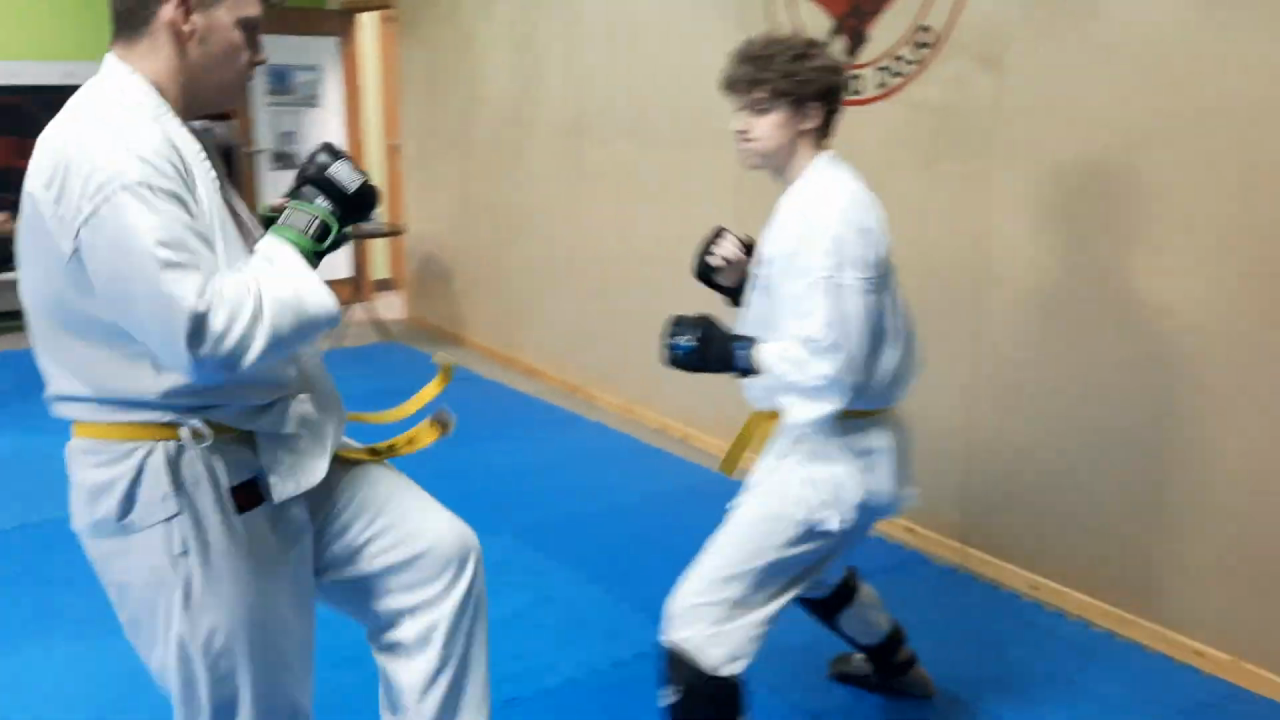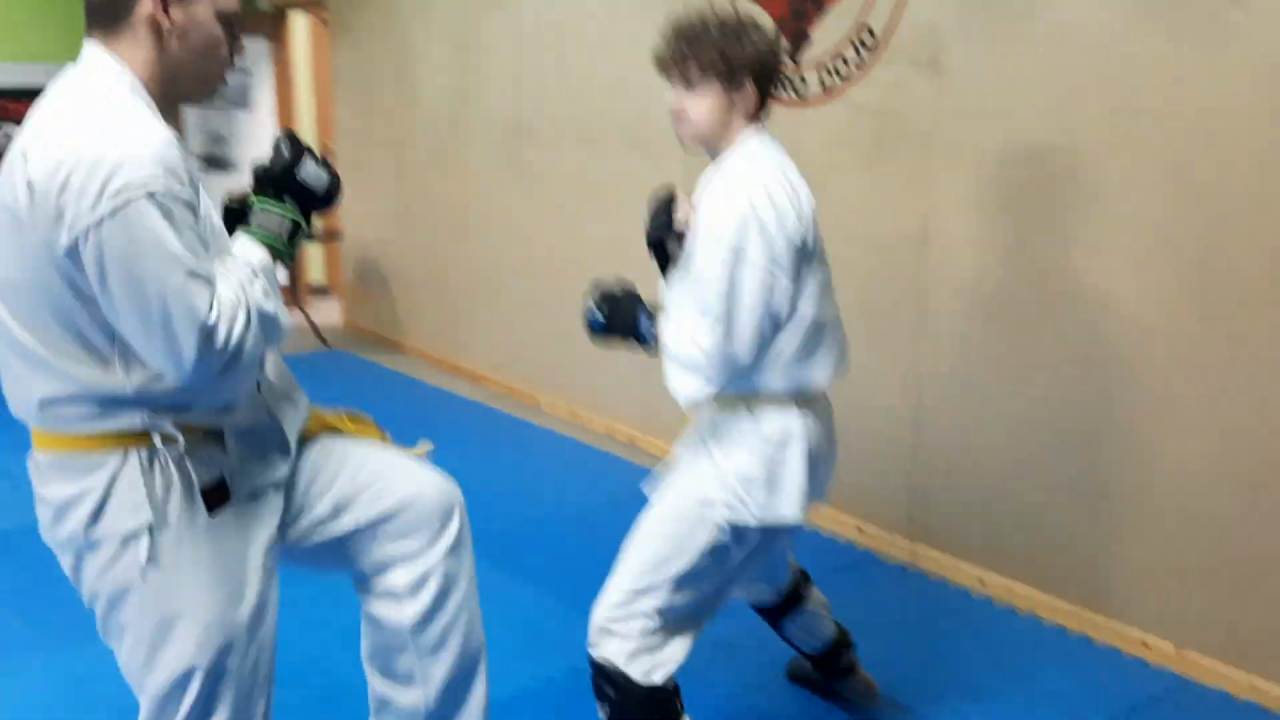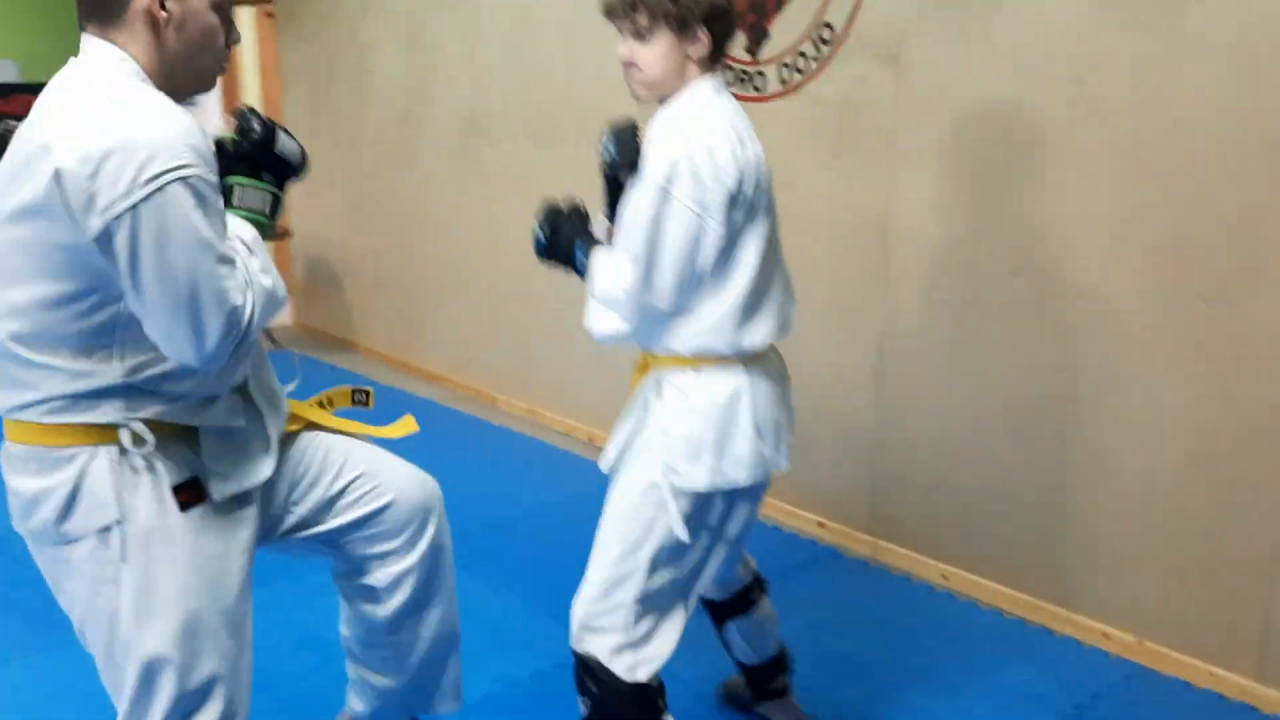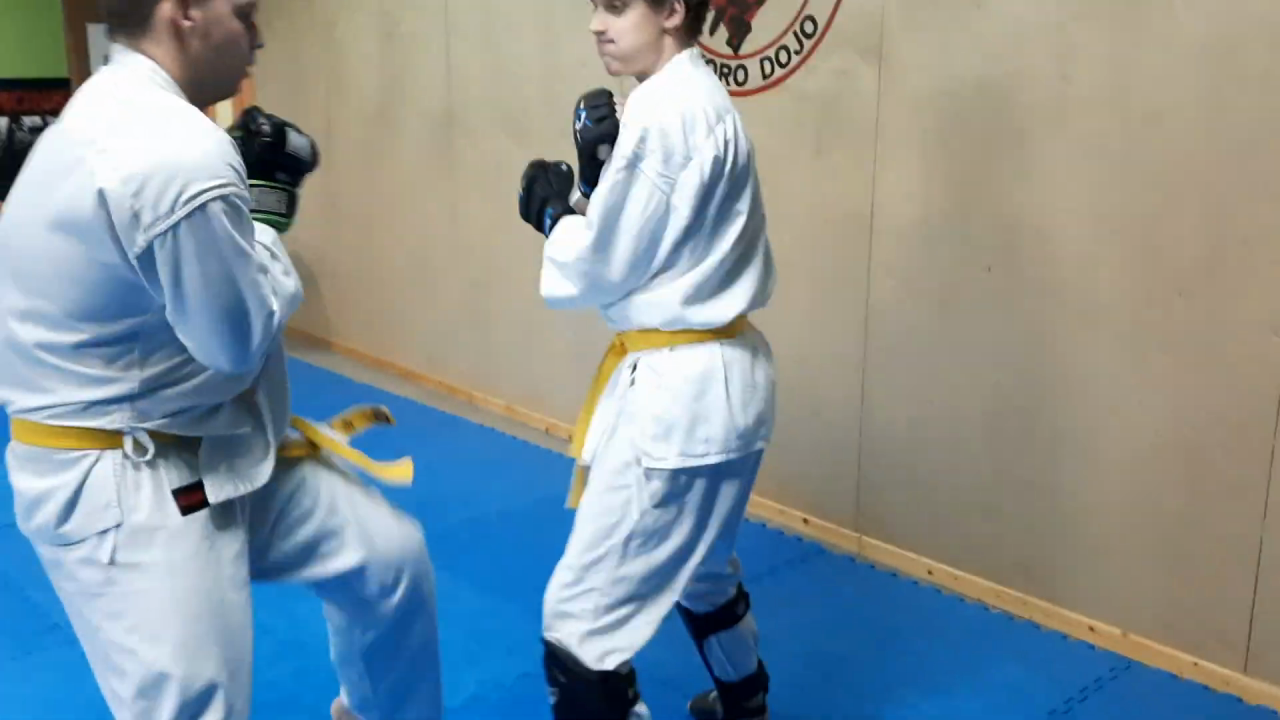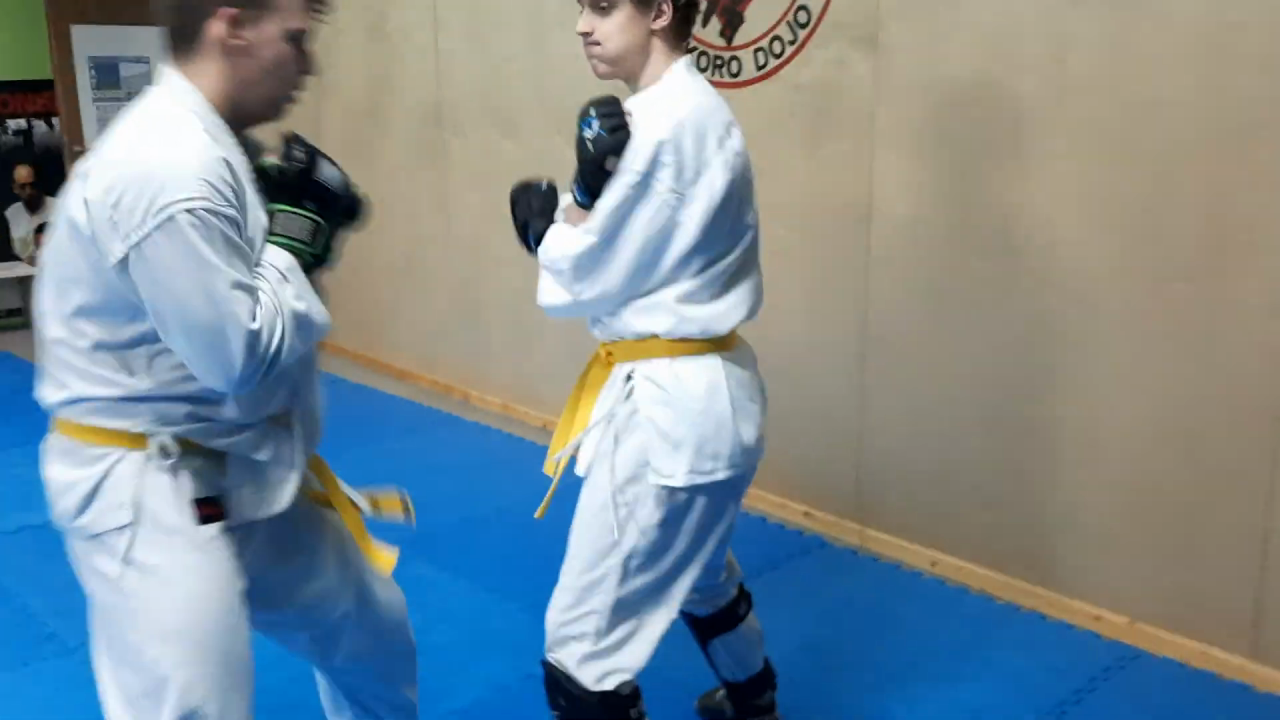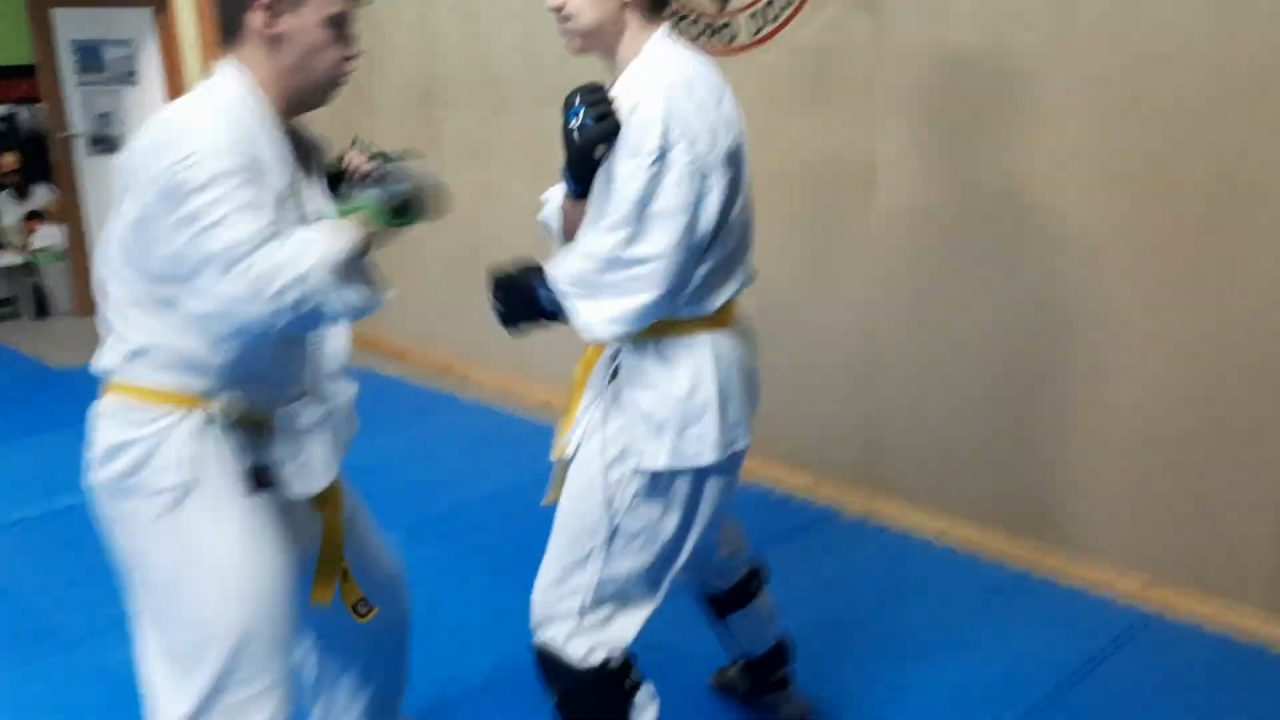
dt=0.1s
person 1, frame 1
left shoulder: (161, 133)
right shoulder: (115, 151)
right elbow: (216, 343)
left wrist: (294, 229)
right wrist: (307, 231)
left hip: (261, 457)
right hip: (178, 485)
left knee: (434, 557)
person 1, frame 2
left shoulder: (96, 119)
right shoulder: (120, 155)
right elbow: (208, 351)
left wrist: (238, 218)
right wrist: (273, 226)
left hip: (217, 445)
right hip: (146, 491)
left knee: (416, 507)
person 1, frame 3
left shoulder: (95, 109)
right shoulder: (145, 141)
right elbow: (217, 336)
left wrist: (222, 191)
right wrist: (251, 199)
left hip: (194, 442)
right hip: (116, 482)
left knee: (400, 505)
person 1, frame 4
left shoulder: (139, 123)
right shoulder: (179, 155)
right elbow: (244, 333)
left wrist: (251, 189)
right wrist: (267, 199)
left hip: (200, 448)
right hip: (123, 489)
left knee: (385, 557)
person 1, frame 5
left shoulder: (214, 149)
right shoulder: (177, 175)
right elbow: (246, 362)
left wrist: (307, 218)
right wrist: (296, 236)
left hip: (244, 471)
right hip: (147, 494)
left knee: (370, 632)
person 1, frame 6
left shoulder: (280, 145)
right shoulder: (207, 145)
right elbow: (252, 308)
left wrist: (338, 206)
right wrist: (366, 222)
left hip: (272, 451)
right hip: (182, 461)
left knee: (372, 603)
person 2, frame 1
left shoulder: (829, 217)
right shoulder: (812, 202)
left elbow: (832, 364)
left wrist: (729, 353)
right wrist: (745, 278)
left hip: (829, 453)
right hip: (818, 440)
left knee: (700, 618)
right knee: (804, 567)
right ankle: (893, 664)
person 2, frame 2
left shoulder: (745, 193)
right shoulder: (755, 174)
left elbow: (718, 348)
left wrist: (638, 323)
right wrist: (685, 263)
left hip: (752, 442)
right hip: (769, 428)
left knee: (627, 627)
right knee: (755, 567)
person 2, frame 3
left shoulder: (686, 138)
right shoulder: (710, 128)
left elbow: (638, 296)
left wrist: (579, 250)
right wrist: (624, 196)
left hip: (707, 407)
right hip: (734, 395)
left knee: (613, 621)
right knee: (710, 557)
person 2, frame 4
left shoulder: (670, 107)
right shoulder: (687, 102)
left elbow: (597, 266)
right elbow: (644, 240)
left wrist: (555, 207)
right wrist: (591, 172)
left hip: (683, 385)
right hip: (707, 376)
left knee: (584, 612)
right knee: (698, 563)
person 2, frame 5
left shoulder: (671, 122)
right shoulder: (665, 112)
left elbow: (593, 274)
right elbow: (634, 251)
left wrist: (542, 220)
right wrist: (587, 188)
left hip: (672, 401)
right hip: (699, 390)
left knee: (584, 634)
right knee: (696, 568)
person 2, frame 6
left shoulder: (665, 94)
right shoulder: (653, 80)
left elbow: (633, 276)
right elbow: (590, 224)
left wrist: (546, 293)
right wrist: (580, 178)
left hip: (663, 380)
right hip: (709, 363)
left knee: (574, 615)
right knee: (706, 535)
